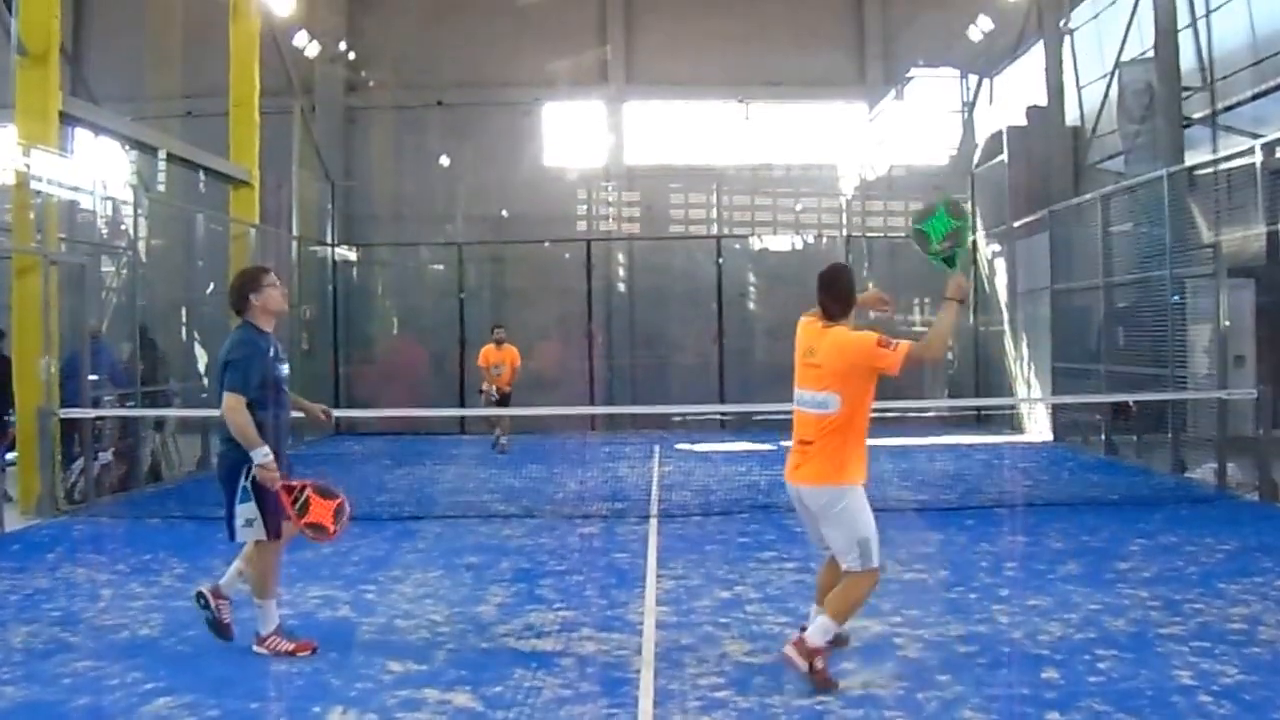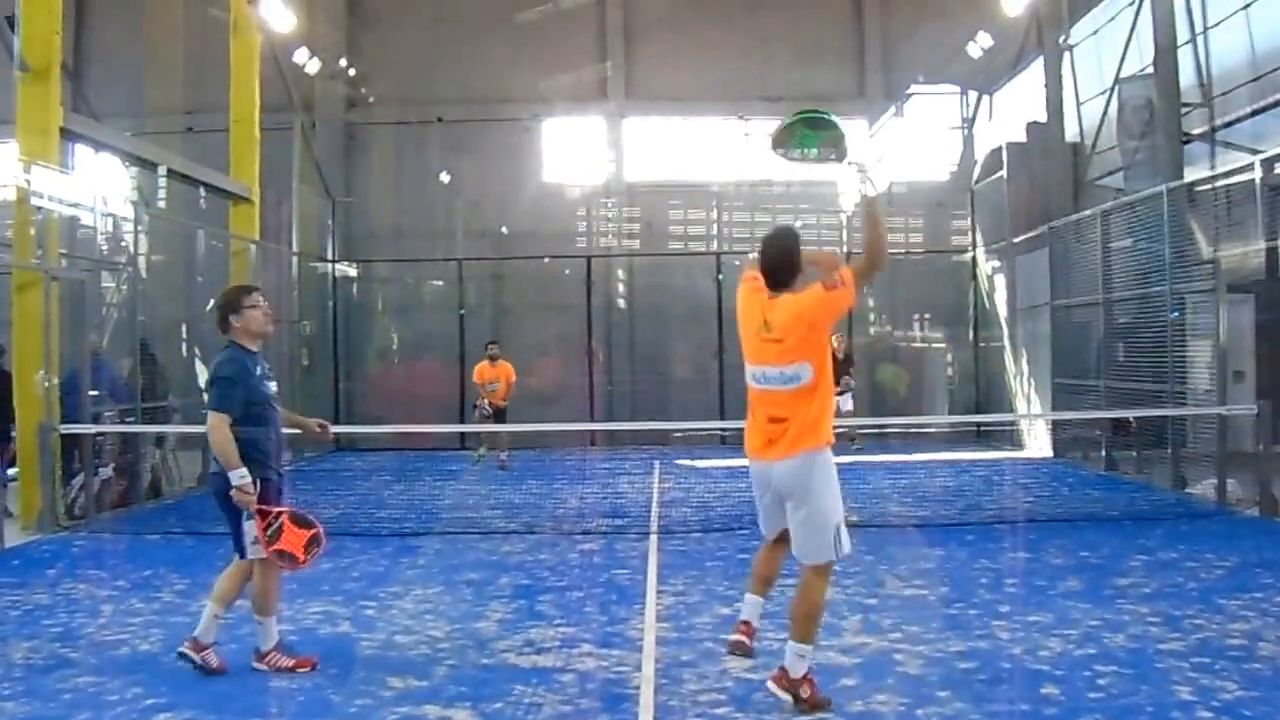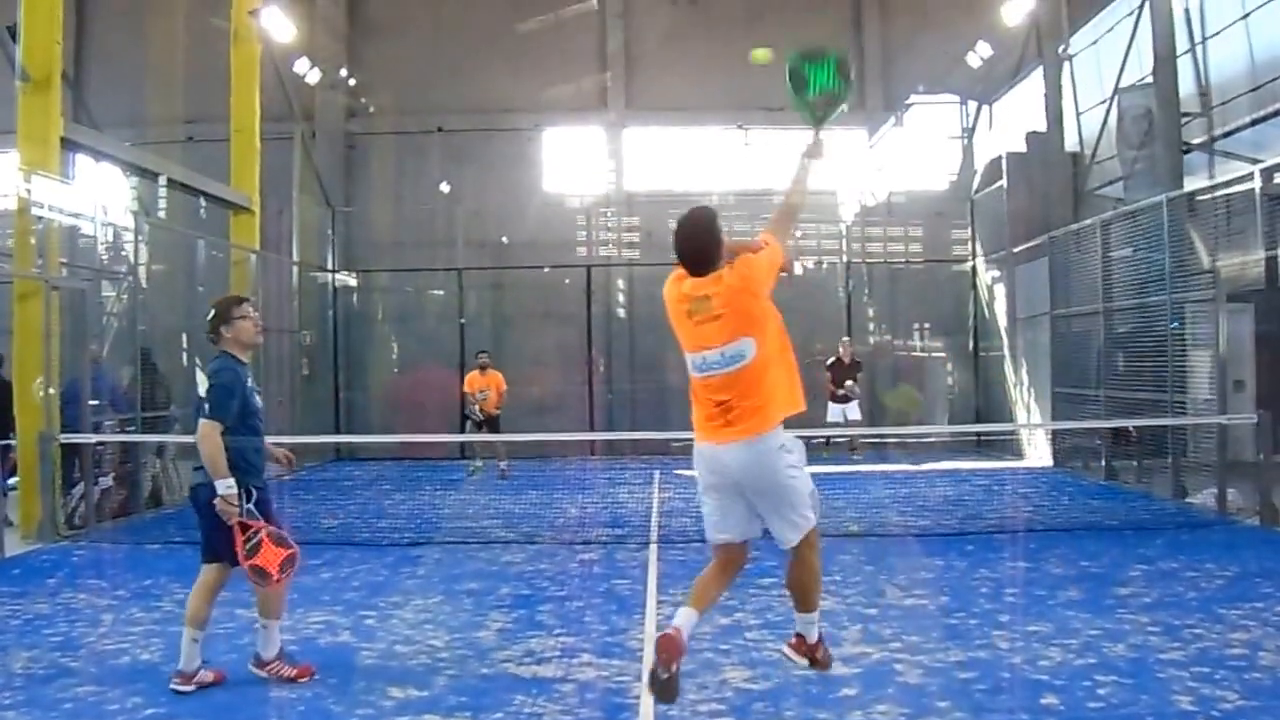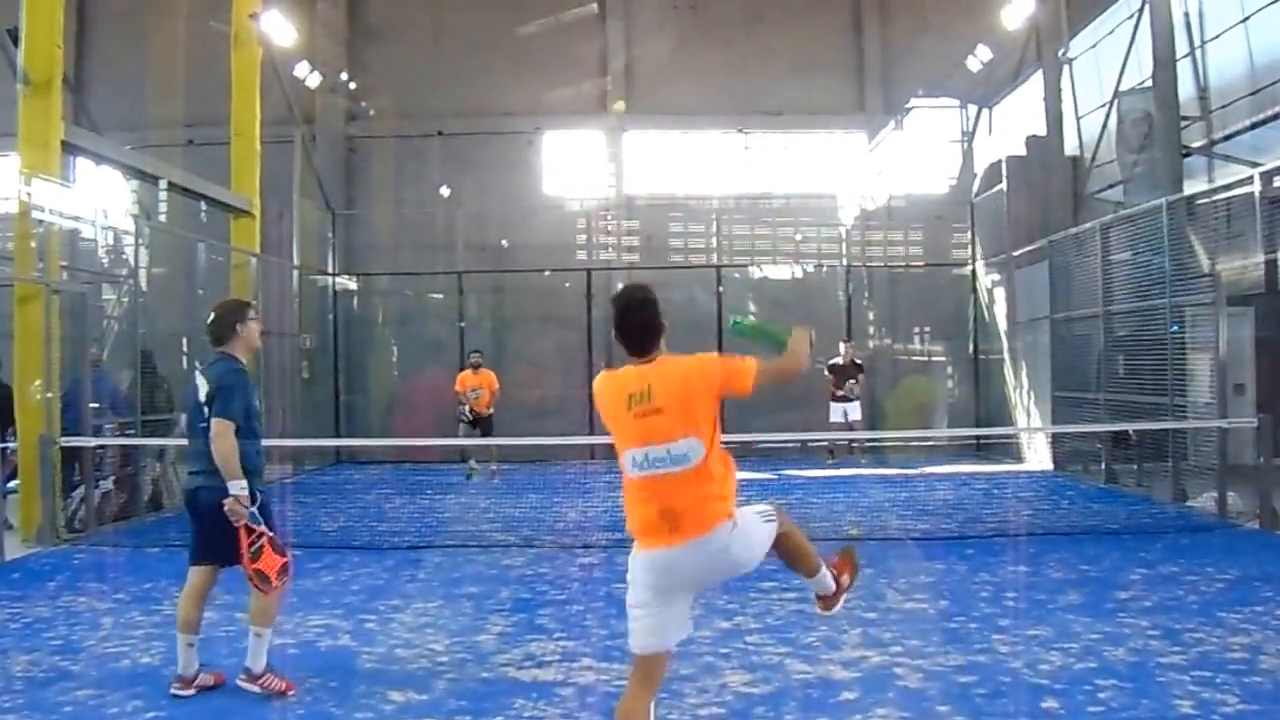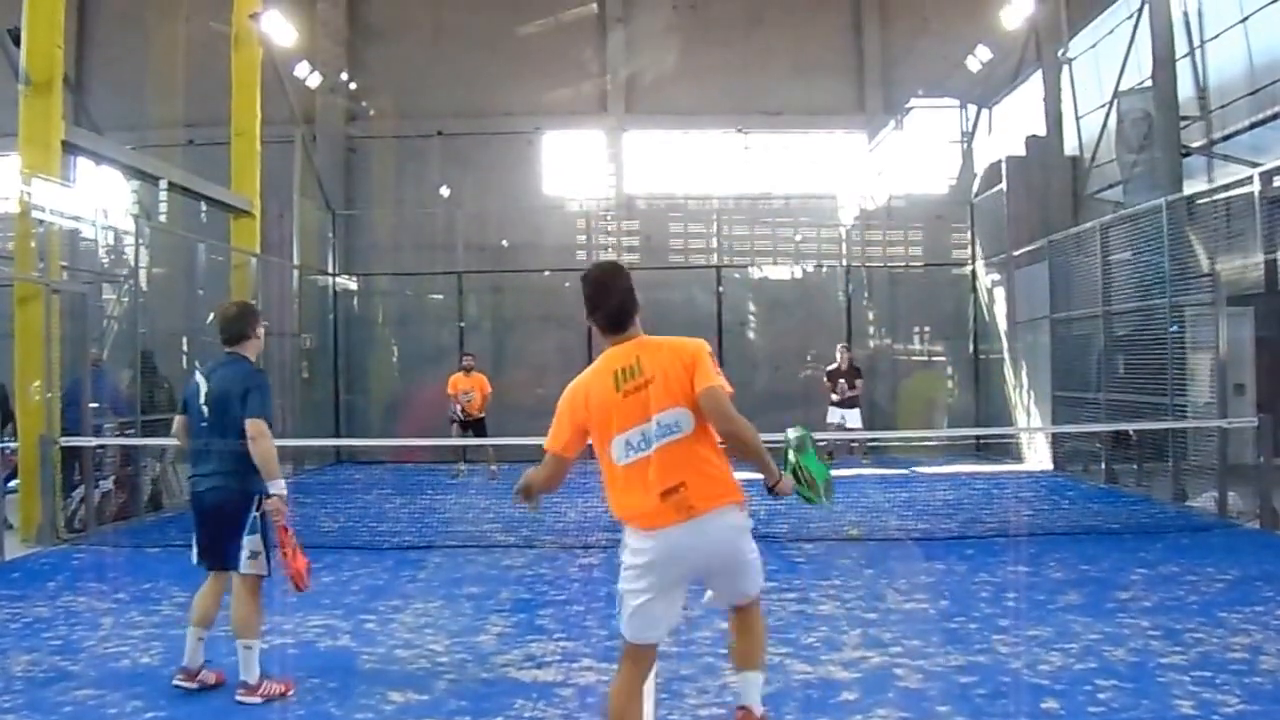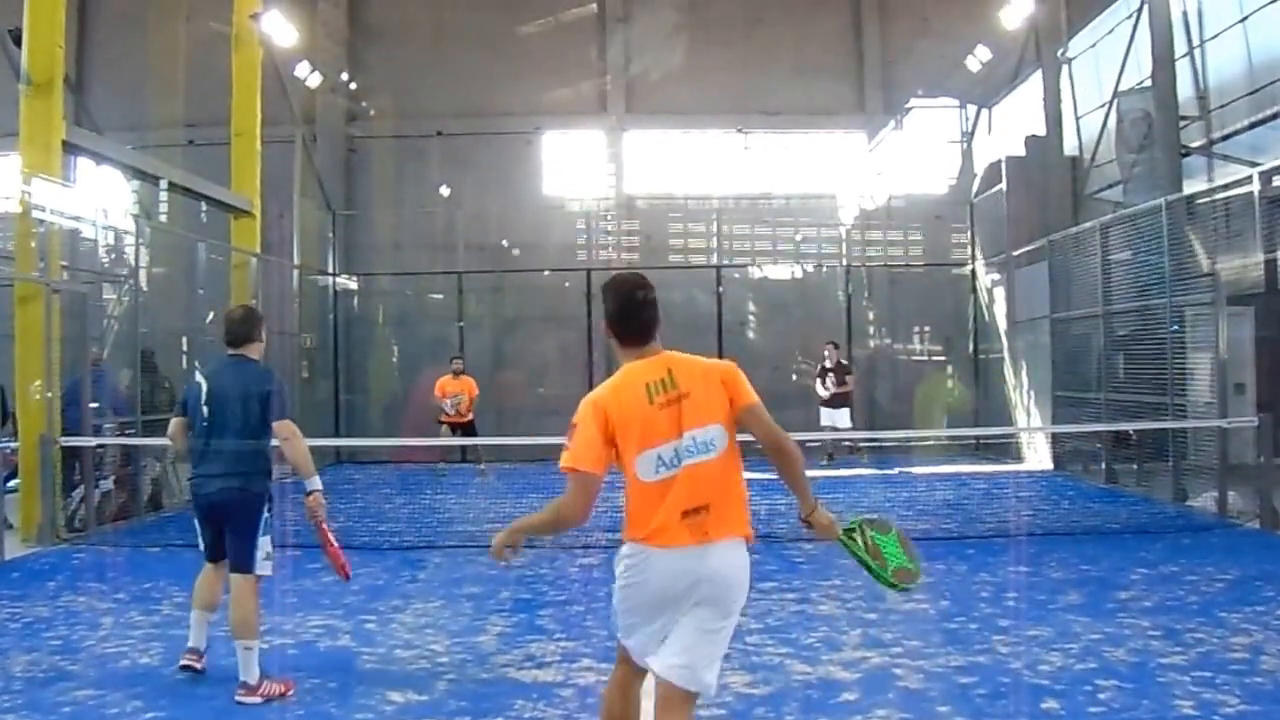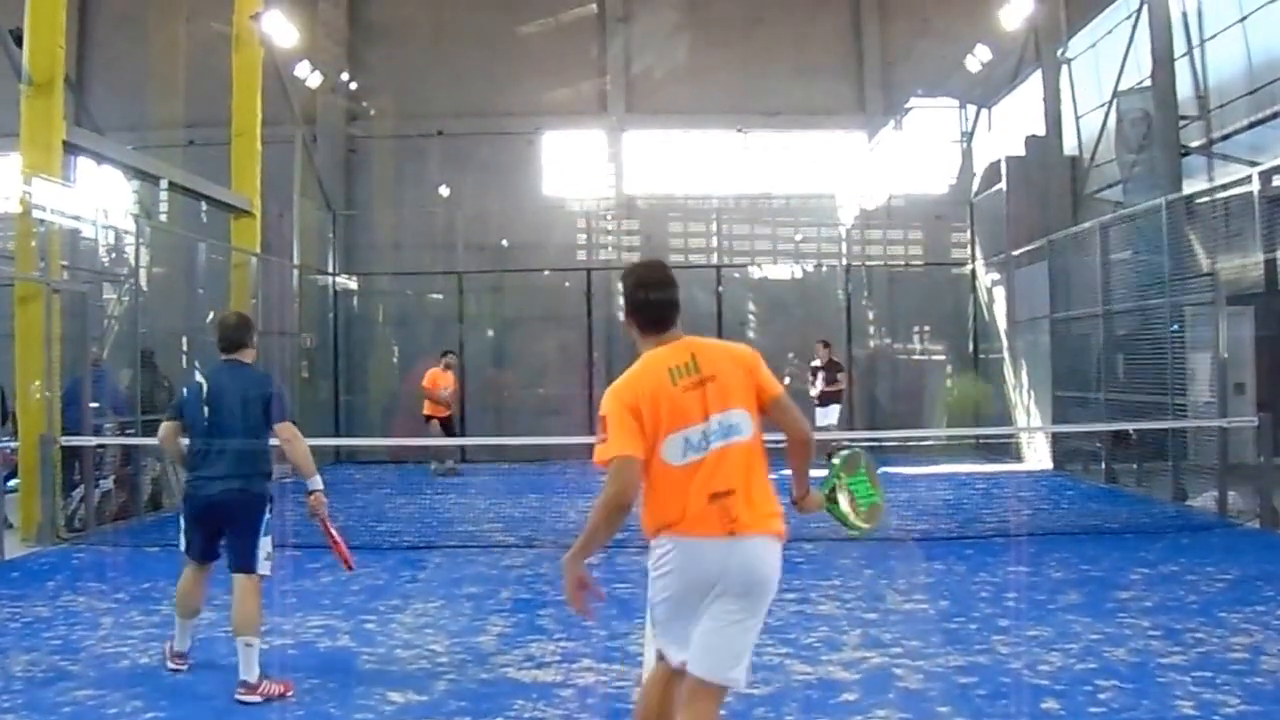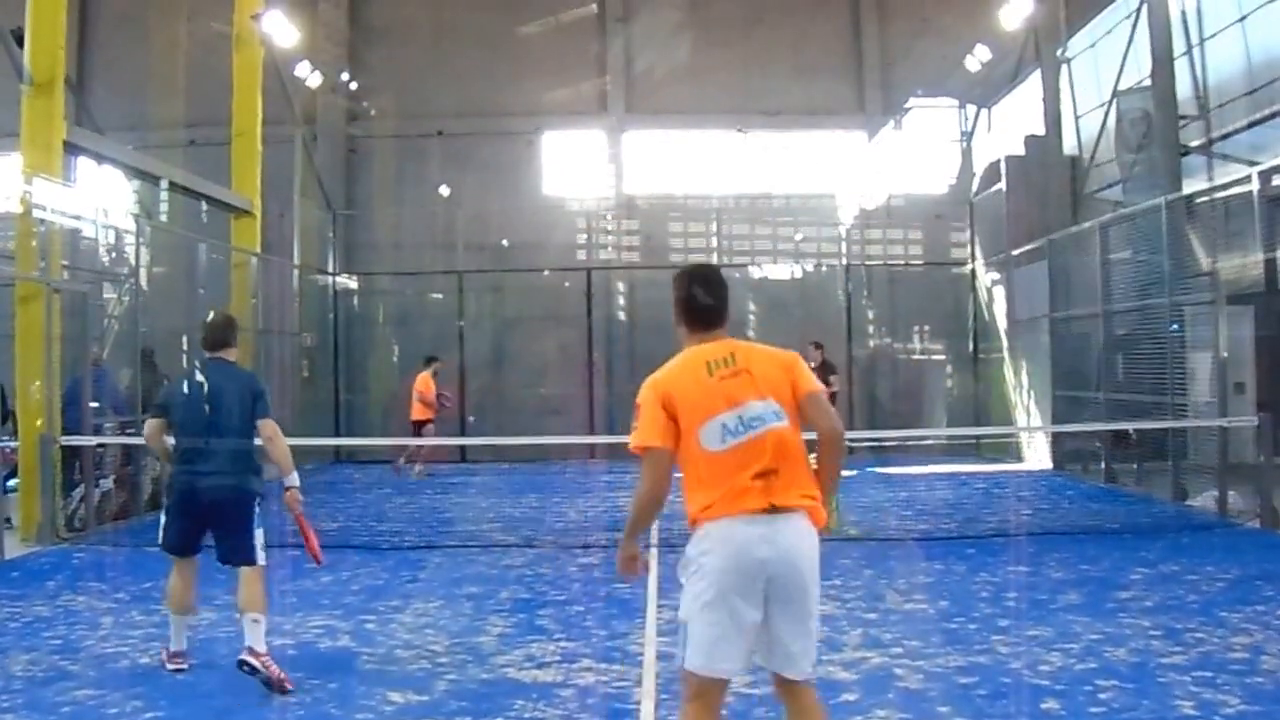
dt=0.2s
person 1, frame 1
left shoulder: (807, 331)
right shoulder: (859, 346)
left elbow: (820, 310)
right elbow: (930, 351)
left wrist: (859, 296)
right wrist: (952, 300)
left hip: (800, 479)
right hip: (836, 483)
left knee: (843, 558)
right knee: (863, 576)
left ankle: (819, 633)
right ankle: (813, 641)
person 1, frame 2
left shoulder: (749, 299)
right shoulder: (816, 307)
left elbow: (760, 268)
right elbow: (872, 262)
left wrist: (812, 259)
right wrist: (871, 198)
left hip: (762, 462)
right hip: (805, 463)
left knee: (777, 539)
right knee: (818, 569)
left ankle: (747, 624)
right ankle: (794, 673)
person 1, frame 3
left shoulder: (677, 293)
right shoulder: (745, 280)
left elbow: (695, 256)
right elbow: (784, 221)
left wrist: (734, 248)
right wrist: (807, 163)
left hip: (711, 451)
right hip: (763, 444)
left knee: (730, 558)
right knee: (803, 544)
left ankle: (676, 635)
right ankle: (808, 636)
person 1, frame 4
left shoulder: (605, 388)
right shoulder: (699, 371)
right elbow: (786, 371)
right wrist: (800, 343)
left hip: (655, 555)
right hip: (716, 538)
left knee: (645, 674)
right knee: (779, 526)
right ankle: (828, 586)
person 1, frame 5
left shoulder: (580, 392)
right shoulder: (690, 353)
left elbow: (548, 479)
right elbow: (730, 426)
left wrist: (525, 486)
right wrist: (774, 476)
left hip: (652, 540)
right hip: (717, 521)
left knee: (635, 663)
right knee: (746, 606)
person 1, frame 6
left shoulder: (600, 404)
right shoulder: (720, 373)
left elbow: (576, 509)
right elbow: (779, 445)
left wrist: (516, 531)
right wrist: (810, 509)
left hip: (653, 558)
right hip: (723, 556)
left knee: (629, 663)
person 1, frame 7
left shoulder: (627, 392)
right shoulder: (742, 358)
left elbow: (622, 496)
right elbow: (801, 433)
left wrist: (576, 559)
right wrist: (803, 491)
left hip: (685, 549)
right hip: (756, 549)
left knee: (671, 665)
person 1, frame 8
left shoulder: (662, 385)
right shoulder: (782, 363)
left elbow: (653, 486)
right elbow: (832, 428)
left wrist: (630, 541)
right wrist: (821, 499)
left hip: (721, 539)
right hip: (790, 533)
person 2, frame 1
left shoulder: (267, 342)
right shoulder: (245, 346)
right elbow: (232, 408)
left wrist: (306, 406)
right wrist: (263, 458)
left hip: (268, 457)
right hip: (250, 462)
left knee: (275, 535)
right knee: (268, 542)
left ankle: (220, 592)
right ankle: (268, 634)
person 2, frame 2
left shoulder: (252, 361)
right shoulder: (232, 366)
right elbow: (217, 427)
left wrist: (303, 422)
right wrist: (241, 480)
left hip: (261, 475)
right hip: (246, 480)
left knee: (249, 560)
right knee: (267, 561)
left ankle: (201, 641)
right ankle: (268, 651)
person 2, frame 3
left shoulder: (230, 371)
right shoulder: (228, 374)
right elbow: (207, 435)
left wrist: (267, 450)
right wrist: (227, 489)
left hip: (213, 489)
right hip: (235, 490)
left knee: (212, 573)
left ankle: (188, 669)
right ankle: (268, 656)
person 2, frame 4
left shoulder: (206, 374)
right shoulder: (235, 374)
left elbow: (192, 428)
right elbow: (221, 434)
right wrist: (237, 489)
left hip: (200, 488)
right hip: (228, 493)
left knee: (200, 577)
left ankle: (186, 674)
right ankle: (255, 671)
person 2, frame 5
left shoulder: (203, 376)
right shoulder: (251, 376)
left elbow: (180, 428)
right elbow: (257, 435)
right wrist: (277, 488)
left hip: (203, 488)
right hip: (238, 491)
left knee: (218, 577)
right knee: (247, 582)
left ankle: (192, 666)
right ankle: (250, 682)
person 2, frame 6
left shoulder: (201, 379)
right shoulder: (264, 379)
left elbow: (175, 432)
right elbow: (287, 436)
right wrist: (313, 486)
left hip: (204, 488)
right hip: (246, 490)
left knee: (216, 563)
right knee: (245, 580)
left ankle: (195, 647)
right ankle: (250, 681)
person 2, frame 7
left shoulder: (194, 384)
right shoulder: (262, 383)
left elbow: (166, 436)
right elbow: (288, 437)
right wrist: (315, 485)
left hip: (199, 491)
right hip: (247, 492)
left knee: (197, 566)
right knee: (248, 580)
left ankle: (179, 650)
right ankle: (250, 680)
person 2, frame 8
left shoulder: (179, 383)
right shoulder: (248, 382)
left elbow: (151, 433)
right elbow: (271, 435)
right wrist: (292, 483)
left hip: (186, 487)
right hip: (235, 488)
left knee: (183, 565)
right knee: (251, 571)
left ankle: (177, 651)
right ankle: (255, 650)
